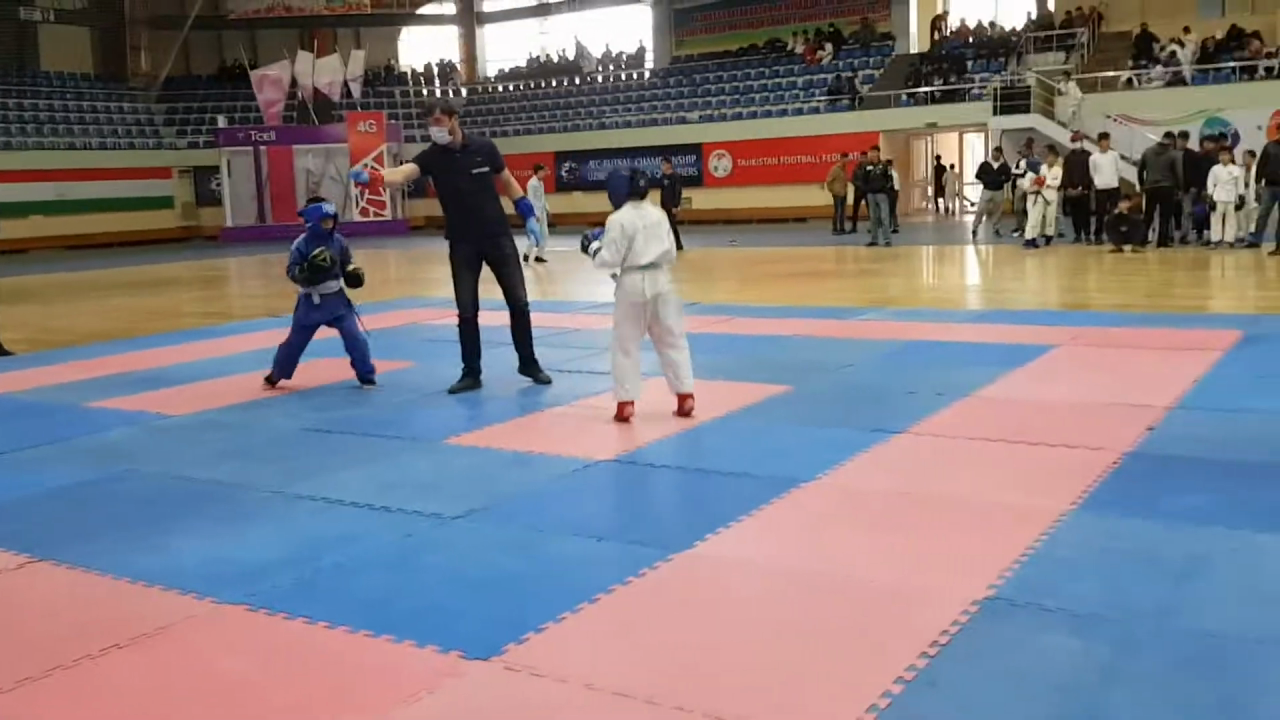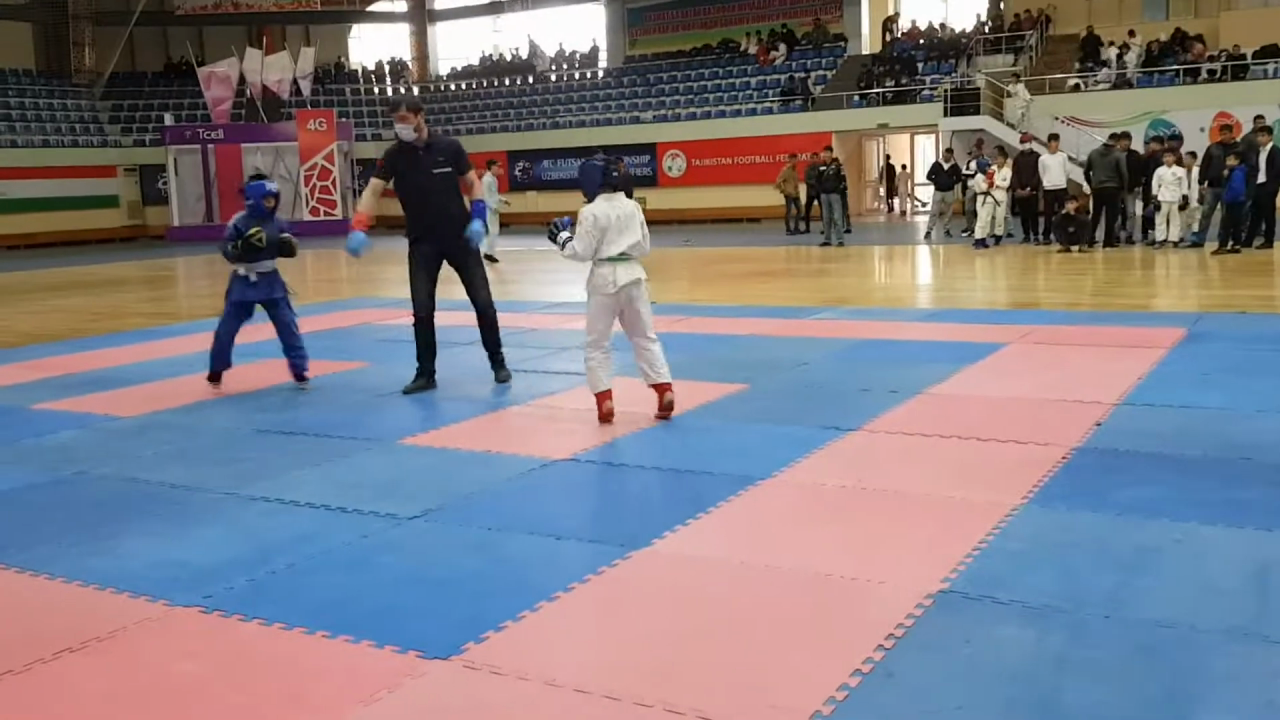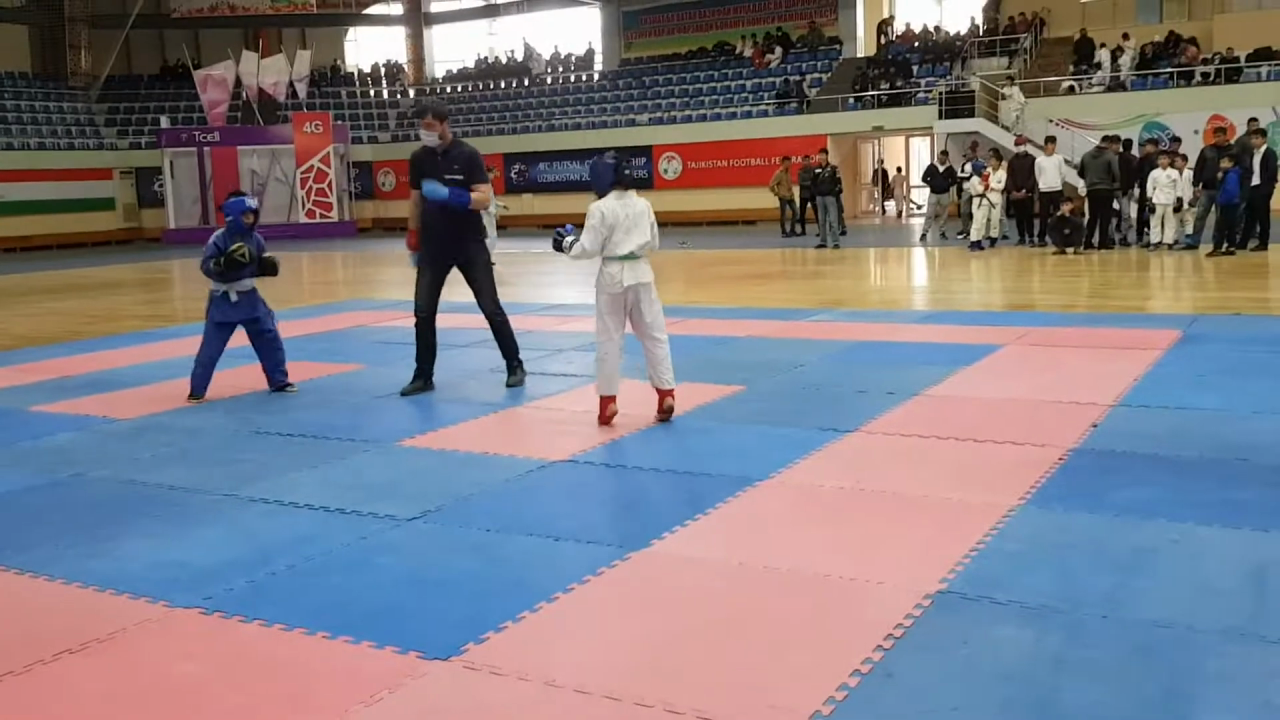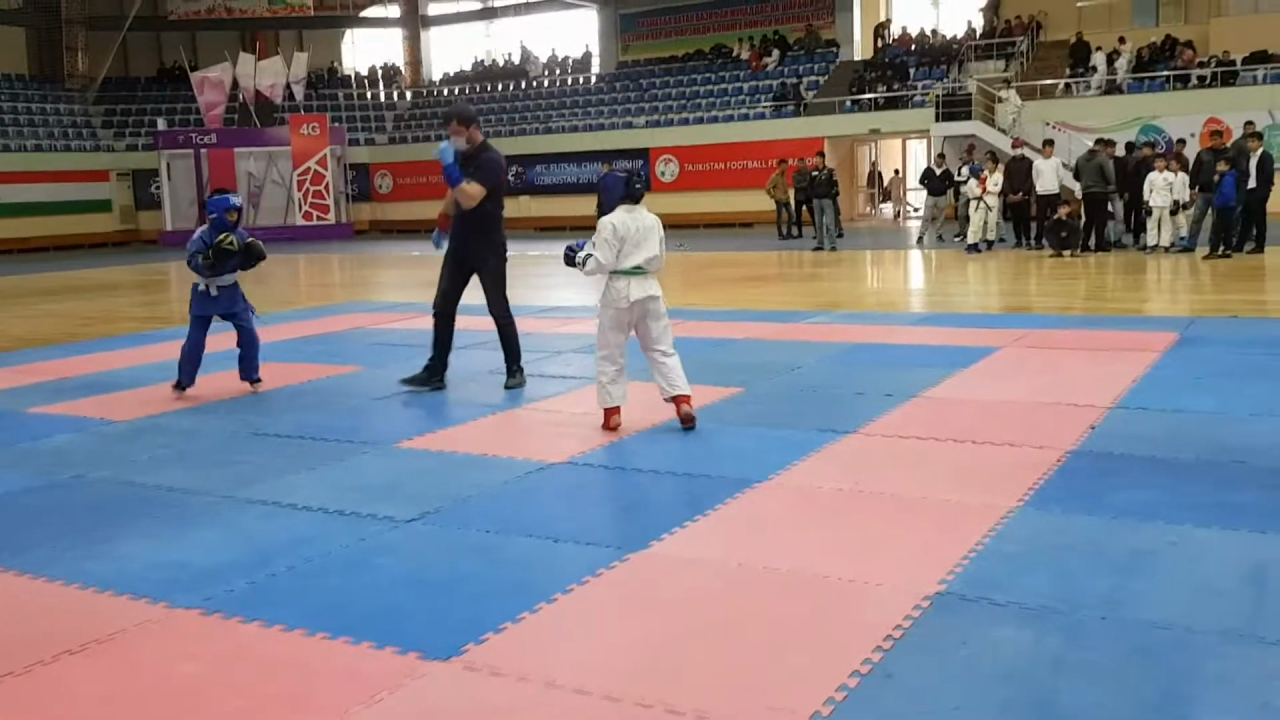
dt=0.2s
person 1, frame 1
left shoulder: (484, 147)
right shoulder: (431, 156)
left elbow: (508, 181)
right elbow: (402, 173)
left wrist: (529, 215)
right wrist: (370, 177)
left hip: (498, 237)
right hip: (462, 244)
left knee: (518, 302)
right knee: (467, 311)
left ankle: (529, 363)
right ankle: (471, 373)
person 1, frame 2
left shoulder: (449, 147)
right shoulder: (394, 156)
left elbow: (473, 184)
right elbow: (372, 192)
left wrist: (478, 219)
right wrist: (359, 229)
left hip: (460, 237)
right hip: (422, 243)
left knee: (483, 302)
right knee: (422, 311)
left ankle: (497, 361)
right ankle: (426, 374)
person 1, frame 3
left shoulder: (467, 156)
right shoulder: (419, 158)
left elbow: (484, 199)
right elbow: (416, 201)
left wrist: (447, 195)
right wrist: (413, 242)
left hip: (469, 243)
right hip: (433, 246)
left knee: (490, 308)
right knee: (423, 313)
left ankle: (514, 365)
right ankle: (423, 376)
person 1, frame 4
left shoulder: (492, 160)
right shoulder: (457, 155)
left elbow: (468, 199)
left wrist: (450, 166)
right wrist: (442, 226)
left hip: (488, 247)
right hip: (460, 245)
left knee: (499, 311)
right knee: (442, 308)
left ankle: (515, 369)
right ankle: (434, 372)
person 2, frame 1
left shoulder: (618, 220)
right shoulder: (659, 216)
left elbow: (609, 260)
right elbow: (670, 255)
left wrist: (593, 248)
left hip: (633, 287)
right hip: (660, 284)
left knee: (625, 348)
right knee: (673, 343)
left ankle: (626, 403)
right ankle: (686, 398)
person 2, frame 2
left shoulder: (591, 212)
right shoulder: (633, 207)
left elbow: (581, 252)
right elbow: (644, 247)
left wrist: (562, 238)
left hip: (605, 279)
right hip: (633, 275)
left knee: (597, 342)
right knee: (645, 336)
left ankle: (605, 399)
right ankle: (665, 391)
person 2, frame 3
left shoulder: (599, 210)
right shoulder: (644, 206)
left elbow: (589, 249)
right elbow: (653, 244)
left wrist: (567, 244)
left hip: (613, 277)
right hip: (641, 274)
left knee: (609, 342)
right knee: (654, 336)
left ankle: (608, 401)
right ankle: (666, 394)
person 2, frame 4
left shoulder: (610, 223)
right shoulder: (653, 221)
left elbow: (603, 263)
right elbow: (658, 261)
left wrist: (580, 258)
left hip: (620, 291)
right hip: (648, 289)
left knee: (609, 354)
right knee: (662, 349)
left ankle: (612, 412)
right ankle: (683, 403)
person 3, frame 1
left shoulder: (338, 241)
right shoulder: (302, 244)
left elbow: (346, 263)
right elbow: (292, 272)
left wrist: (353, 273)
right wrist: (309, 269)
left hip: (336, 299)
right hip: (311, 301)
left knee: (355, 338)
right knee: (295, 342)
left ankle: (367, 376)
right ankle: (276, 375)
person 3, frame 2
left shoulder: (277, 222)
right shoulder: (239, 222)
left elbow: (283, 248)
right elbow: (227, 250)
left wrist: (288, 246)
right wrist: (242, 247)
left hip: (270, 280)
right hip: (244, 282)
left knee: (287, 324)
right knee: (227, 327)
left ankle: (299, 369)
right ankle: (216, 370)
person 3, frame 3
left shoulder: (256, 238)
right shoulder: (219, 239)
left elbow: (261, 266)
right elbow: (207, 267)
left wrist: (268, 266)
right wrist: (226, 263)
left hip: (249, 297)
right hip: (223, 300)
left knee: (270, 338)
right knee: (211, 346)
left ankle: (279, 381)
right ankle: (197, 390)
person 3, frame 4
left shoulder: (239, 234)
right shoulder: (203, 235)
left elbow: (244, 263)
right elbow: (194, 263)
left wrist: (253, 255)
right wrist: (214, 256)
left hip: (231, 292)
right hip: (206, 294)
left knee: (249, 334)
right knee: (195, 339)
left ankle: (251, 375)
right ankle: (183, 380)
